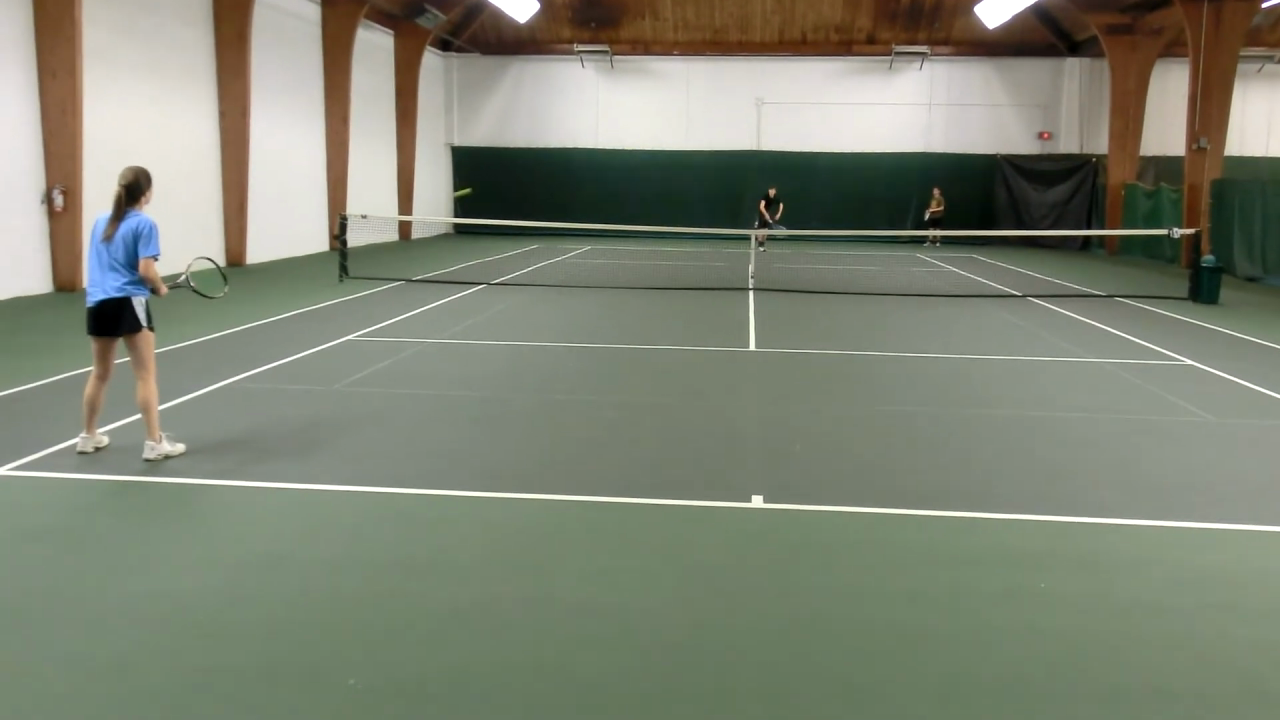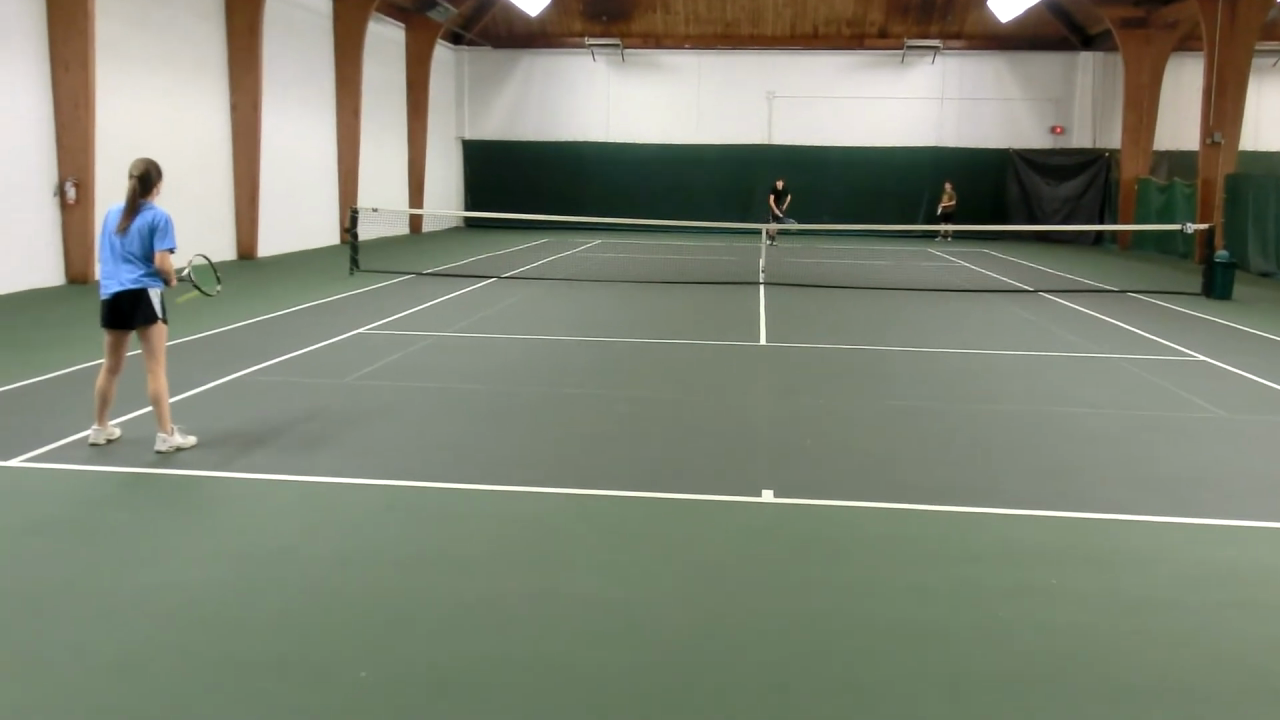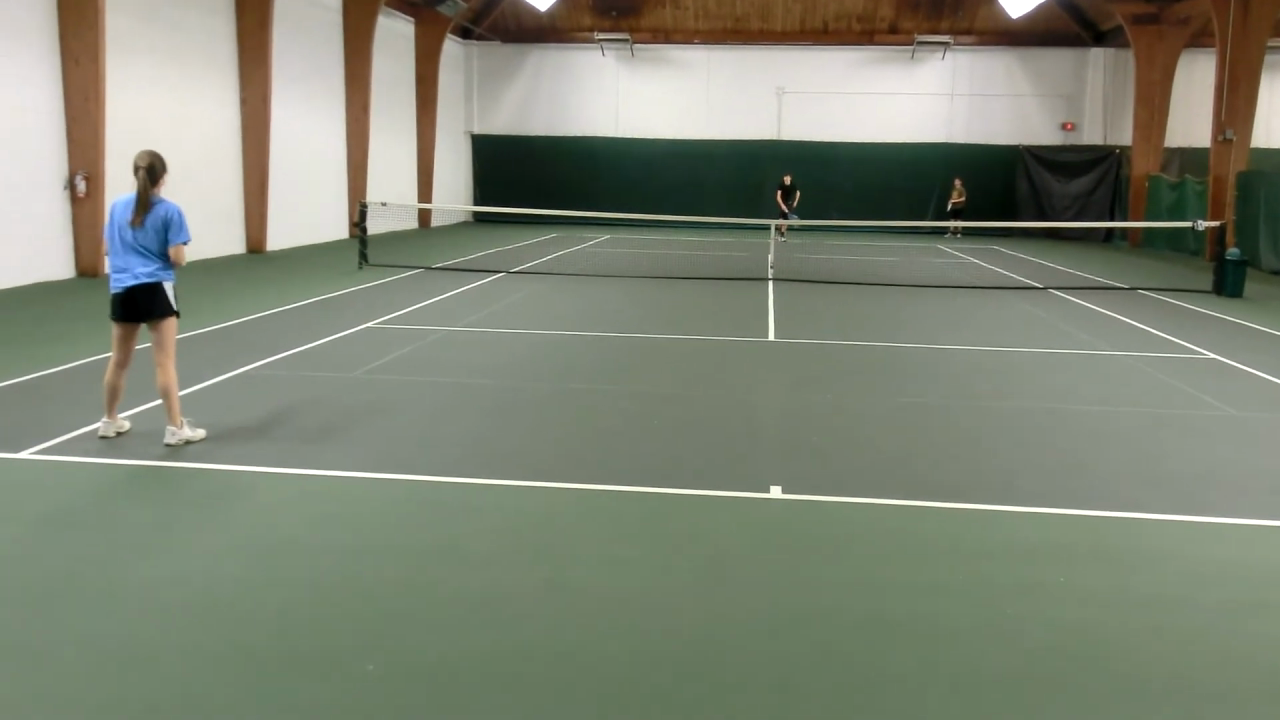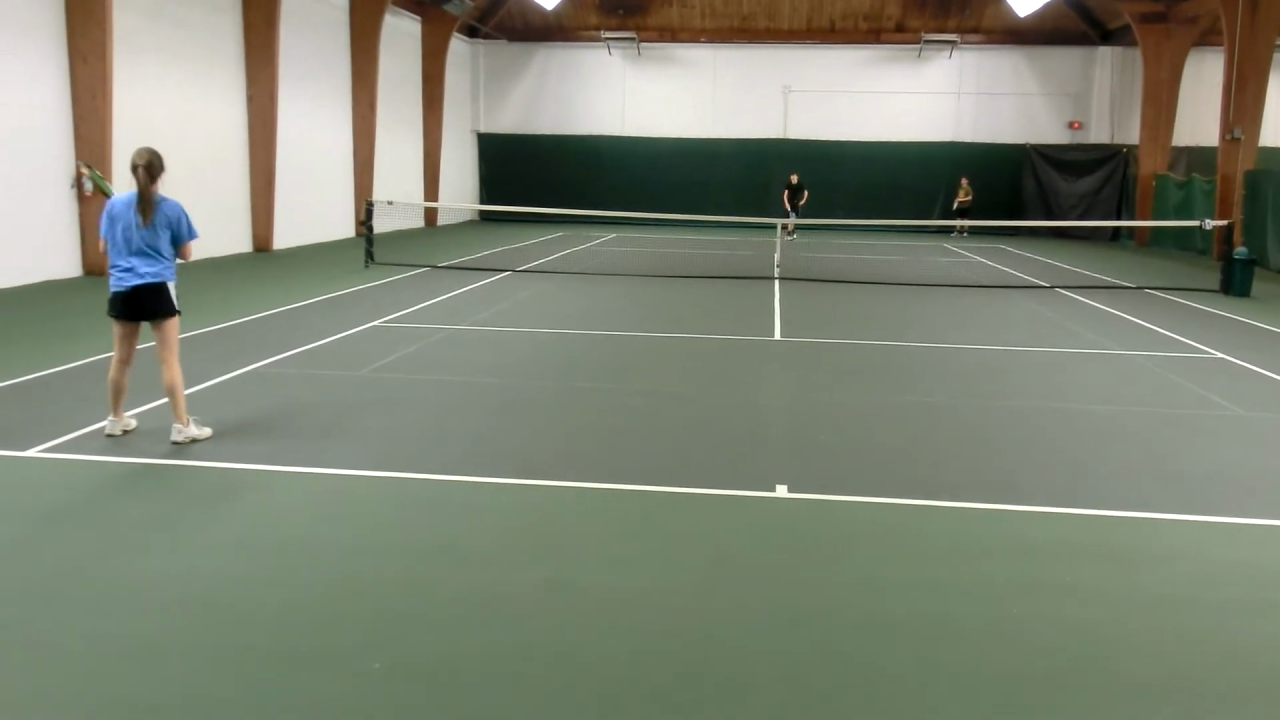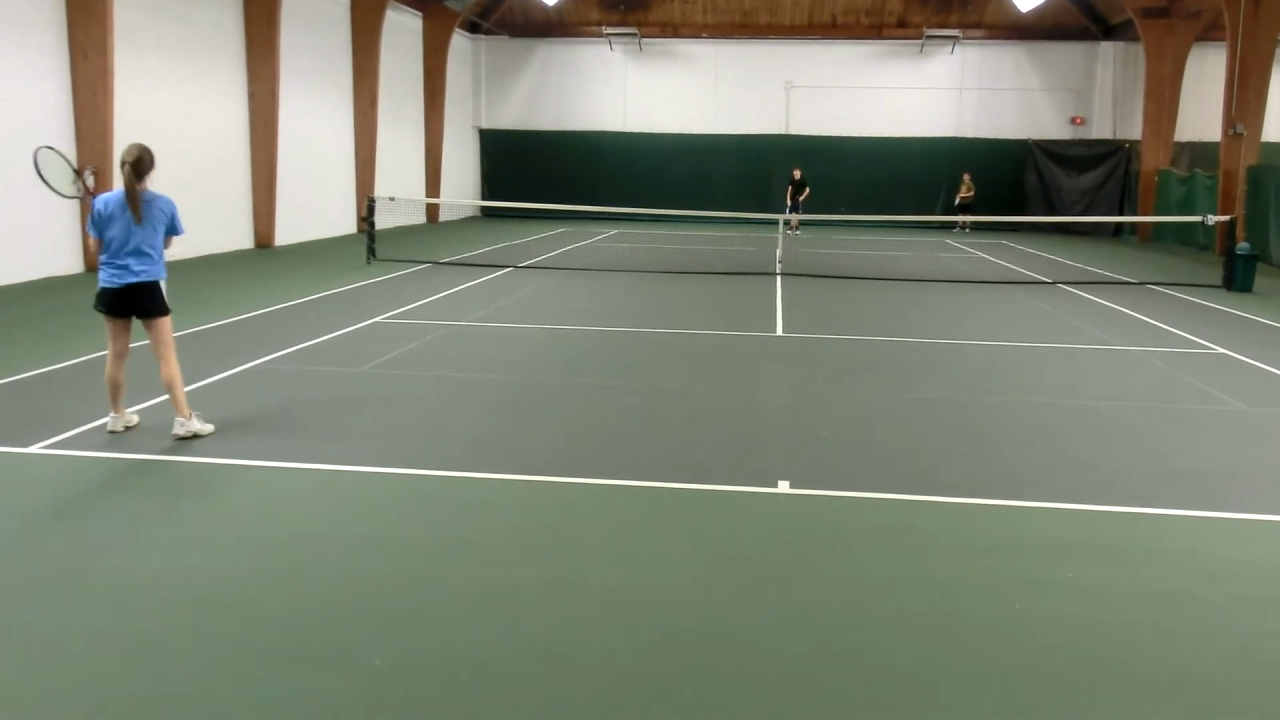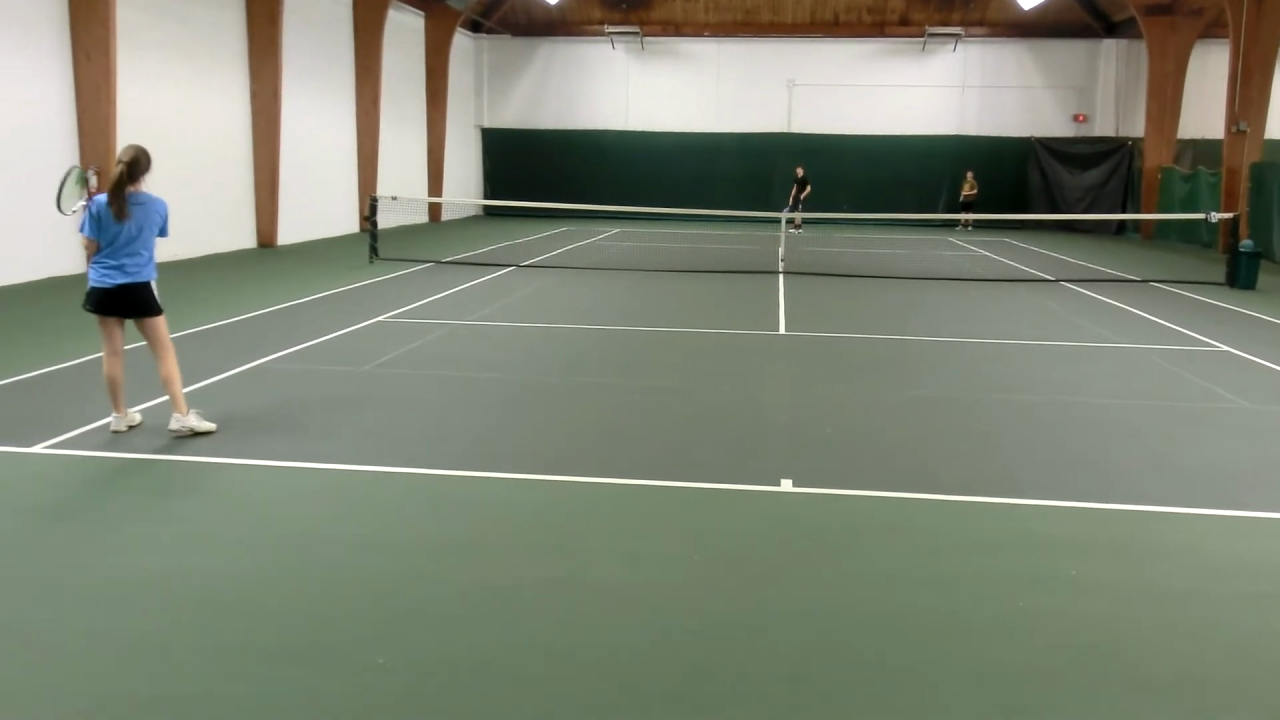
dt=0.2s
person 1, frame 1
left shoulder: (101, 221)
right shoulder: (144, 224)
left elbow: (96, 264)
right elbow: (145, 270)
right wrist: (159, 287)
left hip: (97, 303)
right hip: (128, 302)
left knee: (99, 373)
right knee: (145, 375)
left ankle: (88, 436)
right ankle: (154, 442)
person 1, frame 2
left shoulder: (112, 213)
right shoulder: (159, 218)
left elbow: (102, 257)
right elbow: (162, 263)
right wrist: (171, 278)
left hip: (111, 296)
right hip: (143, 295)
left knee: (110, 366)
right knee: (156, 368)
left ankle: (100, 428)
right ankle: (166, 434)
person 1, frame 3
left shoulder: (117, 206)
right shoulder: (170, 211)
left elbow: (107, 250)
right elbow: (177, 258)
left hip: (121, 290)
right hip: (155, 288)
left knee: (119, 360)
right knee: (165, 361)
left ankle: (110, 420)
right ankle: (175, 427)
person 1, frame 4
left shoulder: (113, 204)
right shoulder: (172, 209)
left elbow: (103, 248)
right elbow: (185, 254)
left hip: (122, 289)
right hip: (158, 287)
left knee: (121, 358)
right knee: (169, 359)
left ankle: (116, 419)
right ankle: (182, 425)
person 1, frame 5
left shoulder: (103, 202)
right shoulder: (164, 205)
left elbow: (94, 247)
left hip: (112, 286)
right hip: (149, 285)
left knee: (116, 353)
right knee: (166, 354)
left ankle: (117, 415)
right ankle: (184, 419)
person 1, frame 6
left shoulder: (98, 204)
right shoulder: (158, 206)
left elbow: (90, 249)
left hip: (104, 286)
right hip: (140, 286)
left knee: (112, 353)
right knee: (164, 352)
left ankle: (120, 415)
right ankle: (181, 414)
